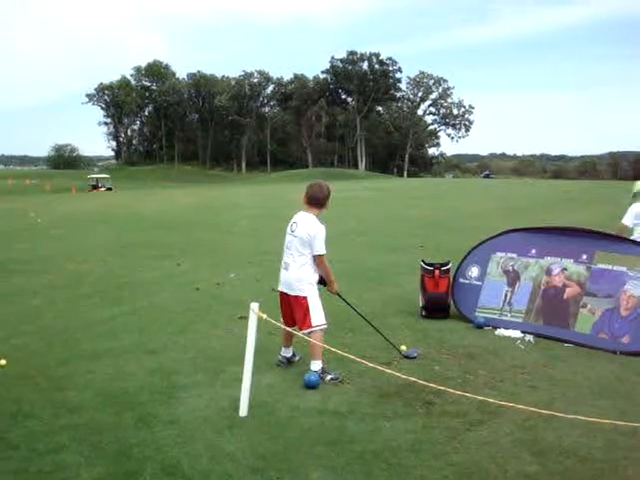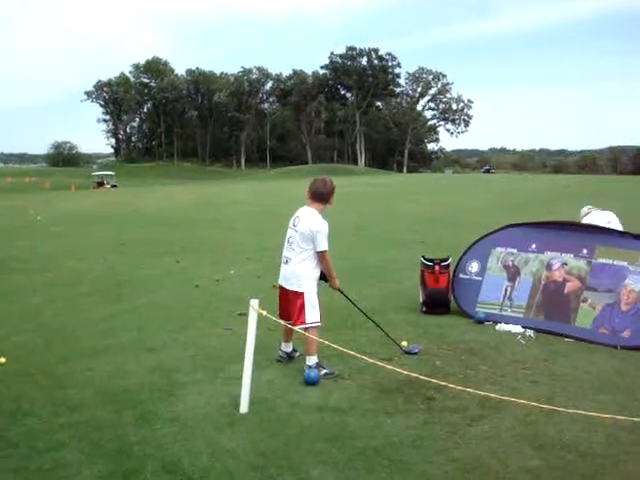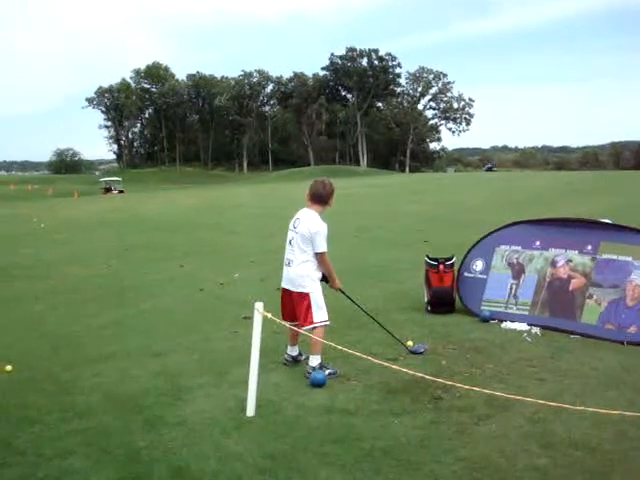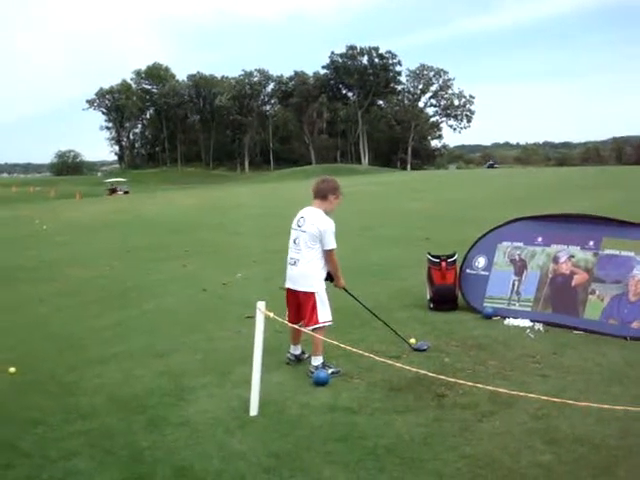
dt=0.4s
person 1, frame 1
left shoulder: (296, 219)
right shoulder: (316, 227)
right elbow: (320, 260)
left wrist: (324, 278)
right wrist: (331, 282)
left hip: (287, 279)
right hip: (303, 284)
left knee: (290, 322)
right knee: (316, 327)
left ankle: (286, 354)
right ankle: (317, 369)
person 1, frame 2
left shoulder: (299, 214)
right shoulder: (319, 224)
right elbow: (323, 256)
left wrist: (324, 273)
right wrist: (333, 279)
left hip: (287, 275)
right hip: (303, 280)
left knee: (290, 318)
right knee: (311, 323)
left ankle: (286, 350)
right ankle: (312, 364)
person 1, frame 3
left shoulder: (298, 216)
right shoulder: (318, 225)
right elbow: (322, 258)
left wrist: (326, 275)
right wrist: (333, 279)
left hip: (290, 277)
right hip: (306, 280)
left knee: (294, 319)
right knee: (318, 322)
left ankle: (292, 353)
right ankle: (315, 365)
person 1, frame 4
left shoulder: (300, 215)
right shoulder: (325, 222)
right elbow: (330, 256)
left wrist: (329, 272)
right wrist: (338, 278)
left hip: (293, 277)
right hip: (310, 280)
left knee: (296, 319)
right knee: (319, 323)
left ankle: (295, 352)
right ankle: (317, 364)
